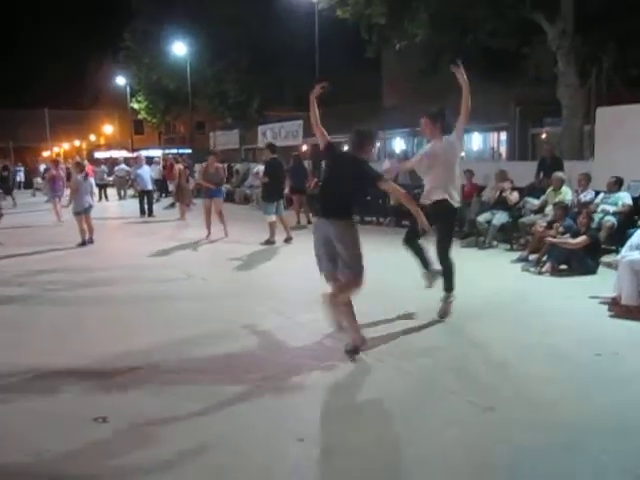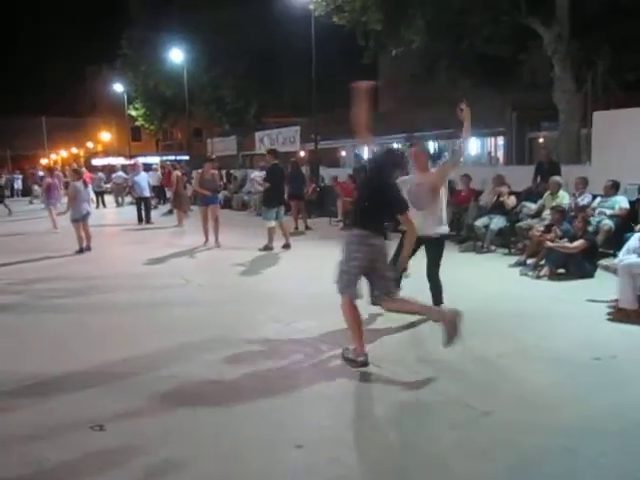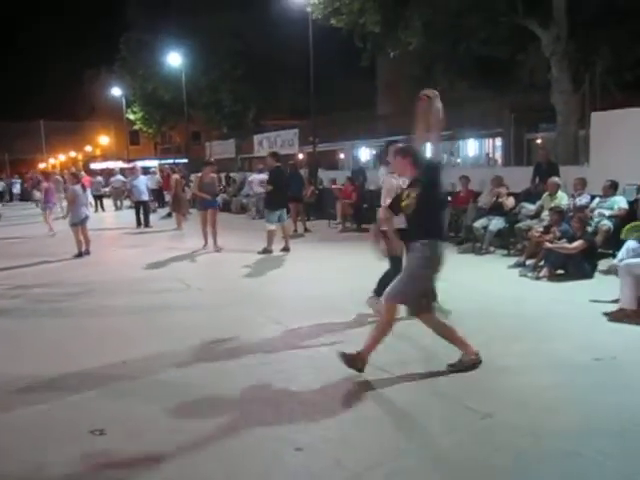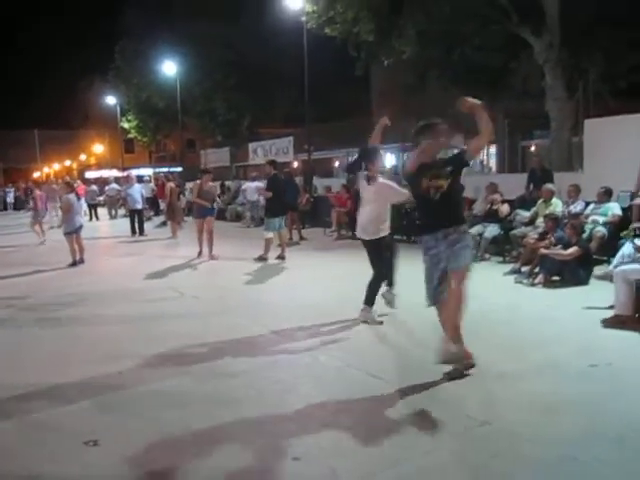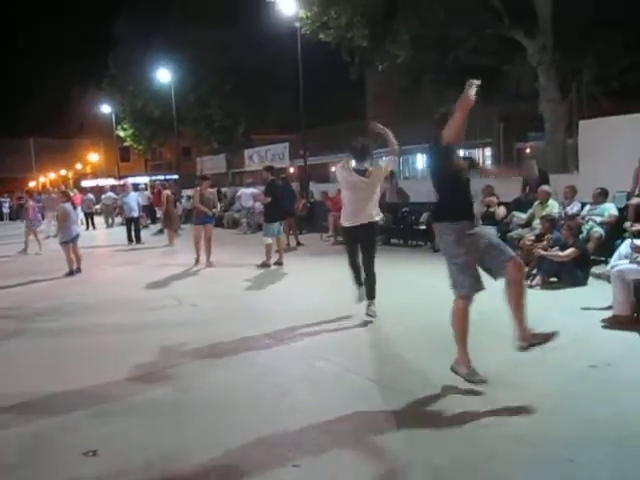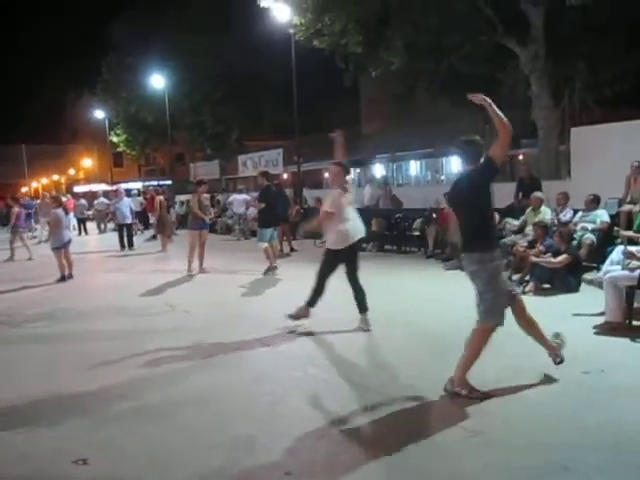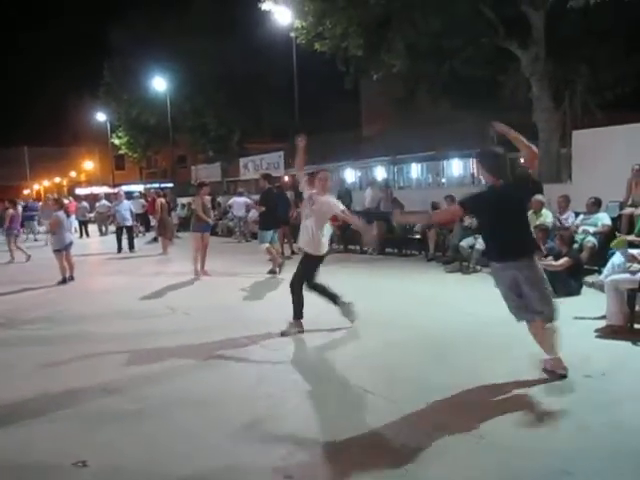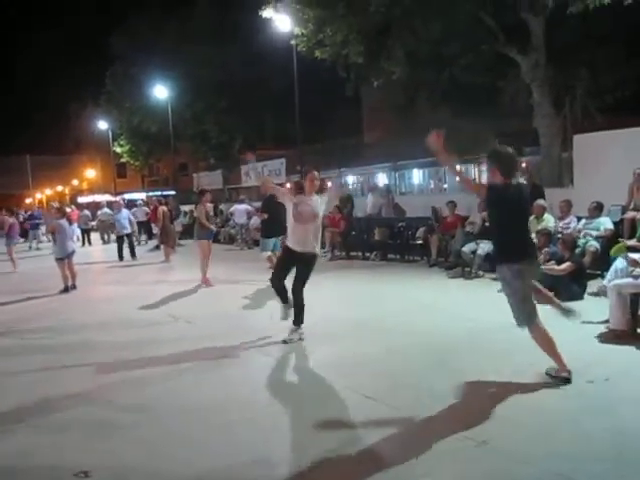
dt=0.2s
person 1, frame 1
left shoulder: (335, 156)
right shoulder: (366, 170)
left elbow: (316, 127)
right elbow: (394, 190)
left wrist: (313, 98)
right wrist: (418, 212)
left hip: (321, 224)
right hip: (344, 226)
left knee: (338, 282)
right knee: (353, 279)
left ankle: (355, 336)
right ankle: (336, 297)
person 1, frame 2
left shoulder: (377, 167)
right shoulder: (395, 192)
left elbow: (362, 129)
right elbow: (411, 227)
left wrist: (361, 93)
right wrist: (405, 254)
left hip: (358, 238)
right hip: (376, 242)
left knee: (347, 296)
right knee: (386, 299)
left ankle: (359, 352)
right ankle: (442, 313)
person 1, frame 3
left shoulder: (429, 174)
right shoulder: (404, 193)
left elbow: (434, 133)
right elbow: (385, 215)
left wrist: (432, 100)
left hip: (427, 248)
right hip: (416, 249)
left knee: (390, 300)
right knee: (422, 312)
left ankle: (364, 355)
right ankle: (469, 353)
person 1, frame 4
left shoulder: (453, 163)
right shoulder: (414, 168)
left elbow: (485, 139)
right elbow: (412, 165)
left wrist: (478, 109)
right wrist: (432, 143)
left hip: (457, 234)
right hip: (431, 239)
left knee: (457, 280)
right knee: (440, 300)
left ankle: (454, 345)
right ankle: (463, 354)
person 1, frame 5
left shoulder: (454, 159)
right shoulder: (440, 150)
left elbow: (484, 171)
right elbow: (463, 108)
right wrist: (472, 88)
left hip: (470, 227)
right hip: (451, 230)
left knee: (514, 266)
right knee: (464, 296)
left ankle: (523, 334)
right ankle: (462, 362)
person 1, frame 6
left shoulder: (457, 187)
right shoulder: (480, 176)
right elbow: (505, 132)
right wrist: (486, 103)
left hip: (474, 256)
right hip: (482, 257)
left knee: (514, 304)
right knee: (488, 321)
left ankle: (551, 347)
right ankle: (457, 380)
person 1, frame 7
left shoulder: (478, 200)
right shoulder: (521, 188)
left elbow: (443, 216)
right elbow: (533, 155)
left wrist: (409, 218)
right wrist: (508, 132)
left hip: (500, 267)
right hip: (525, 261)
left knee: (527, 317)
right knee: (543, 314)
left ankle: (553, 358)
right ankle: (554, 359)
person 1, frame 8
left shoulder: (499, 195)
right shoulder: (521, 190)
left elbow: (465, 181)
left wrist: (439, 150)
left hip: (511, 266)
right hip: (527, 259)
left knee: (530, 322)
right knee: (528, 285)
left ankle: (561, 368)
right ankle: (558, 305)
person 2, frame 1
left shoulder: (452, 142)
right shoulder: (427, 149)
left elbow: (464, 116)
right elbow: (410, 164)
left wrist: (465, 84)
left hip: (447, 204)
right hip: (428, 202)
left knee: (443, 252)
right knee: (409, 239)
left ankle: (448, 295)
right ankle: (429, 269)
person 2, frame 2
left shoulder: (441, 172)
right shoulder: (406, 182)
left elbow: (461, 150)
left wrist: (467, 120)
left hip: (436, 231)
right hip: (414, 231)
left knee: (432, 274)
right knee: (395, 268)
left ankle: (438, 306)
person 2, frame 3
right shoulder: (391, 180)
right elbow: (387, 207)
left hip: (407, 225)
right hip: (394, 226)
right knee: (396, 267)
right ankle: (374, 298)
person 2, frame 4
left shoulder: (363, 178)
right shoulder: (385, 186)
left elbow: (370, 149)
right elbow: (408, 196)
left wrist: (379, 126)
left hip: (365, 228)
right hip: (375, 233)
left knee: (390, 253)
right knee: (380, 271)
left ankle: (389, 289)
right ankle: (366, 310)
person 2, frame 5
left shoulder: (344, 173)
right shoulder: (379, 172)
left elbow: (344, 163)
right elbow: (395, 152)
right wrist: (385, 131)
left hip: (349, 224)
right hip: (370, 222)
left knee: (353, 258)
right knee: (368, 263)
left ankle: (361, 287)
right ankle: (370, 303)
person 2, frame 6
left shoulder: (336, 196)
right shoulder: (345, 188)
left elbow: (322, 220)
right elbow: (340, 162)
left wrist: (305, 227)
right wrist: (340, 141)
left hip: (339, 243)
right hip: (354, 238)
left knee: (322, 277)
right knee: (353, 279)
left ankle: (306, 309)
right ankle: (364, 318)
person 2, frame 7
left shoulder: (330, 202)
right shoulder: (309, 192)
left elbow: (348, 216)
right elbow: (299, 170)
left wrist: (366, 231)
right wrist: (301, 148)
left hip: (315, 249)
right hip: (308, 246)
left knee: (295, 283)
right knee: (311, 283)
left ankle: (296, 323)
right ankle: (342, 304)
person 2, frame 8
left shoulder: (321, 201)
right shoulder: (291, 198)
right elbow: (270, 186)
left hip: (310, 252)
right hip: (290, 249)
left knee: (297, 289)
right knee: (276, 281)
left ankle: (297, 328)
right ankle: (287, 305)
